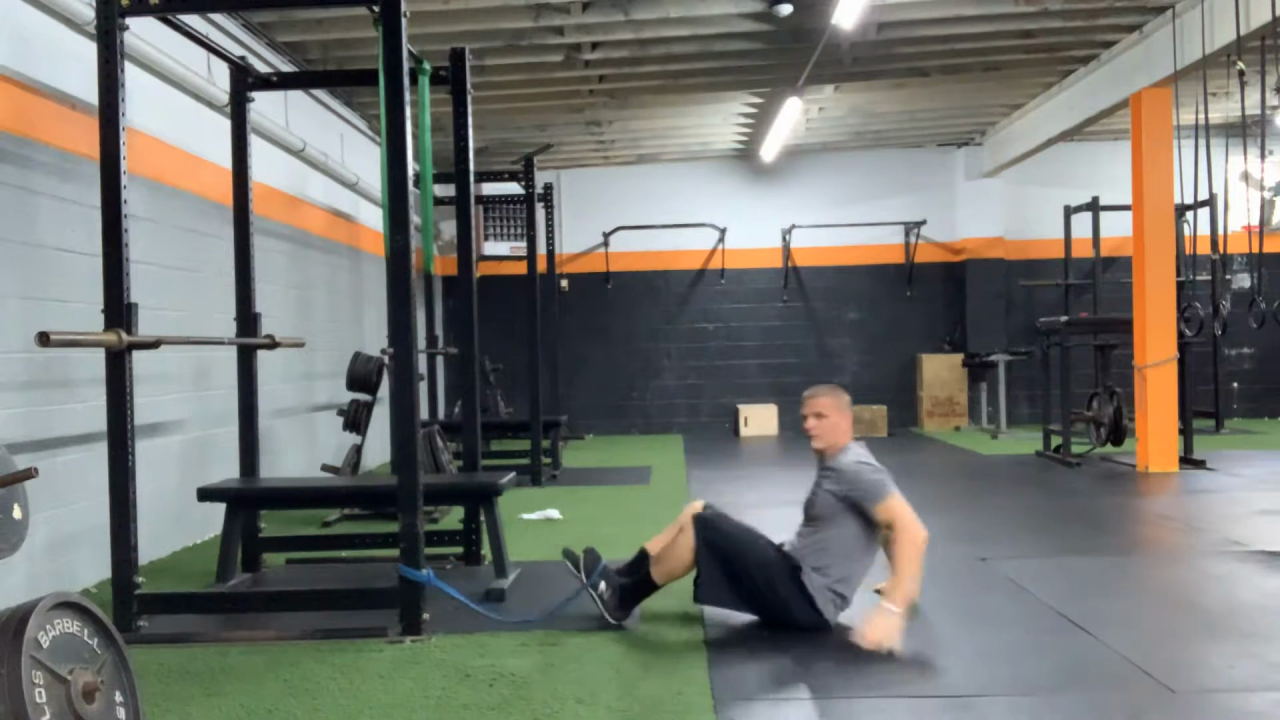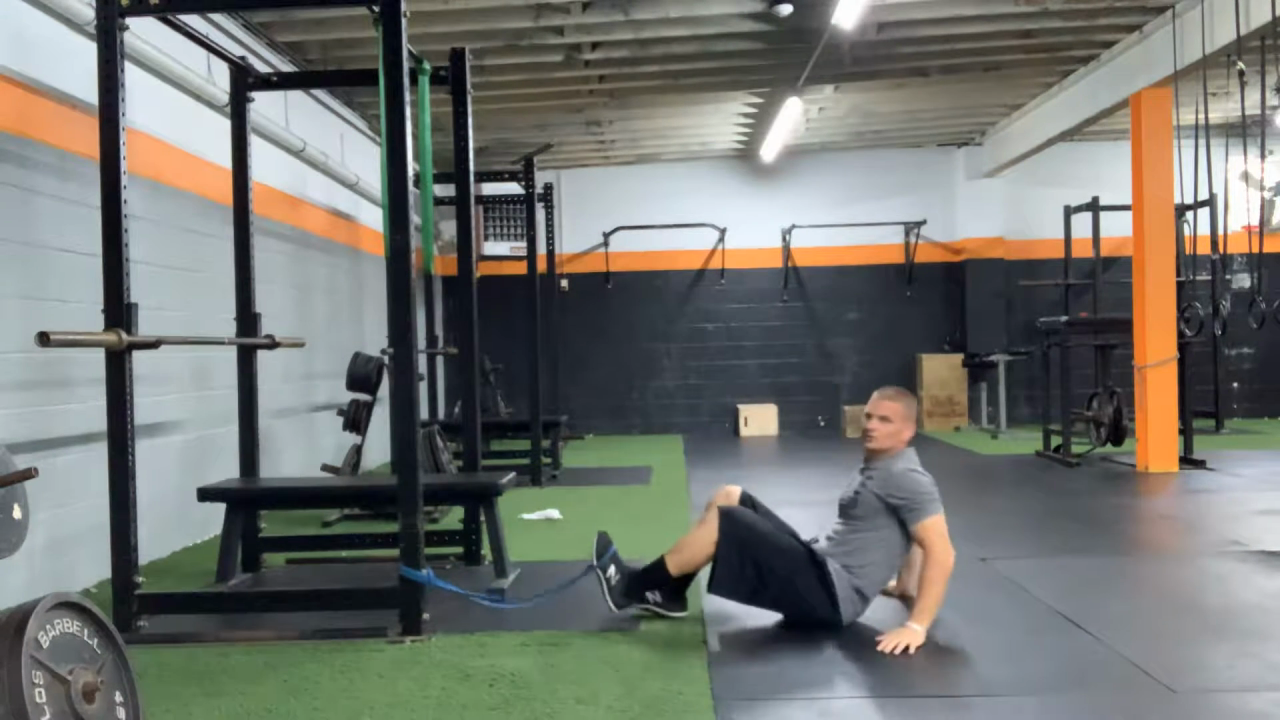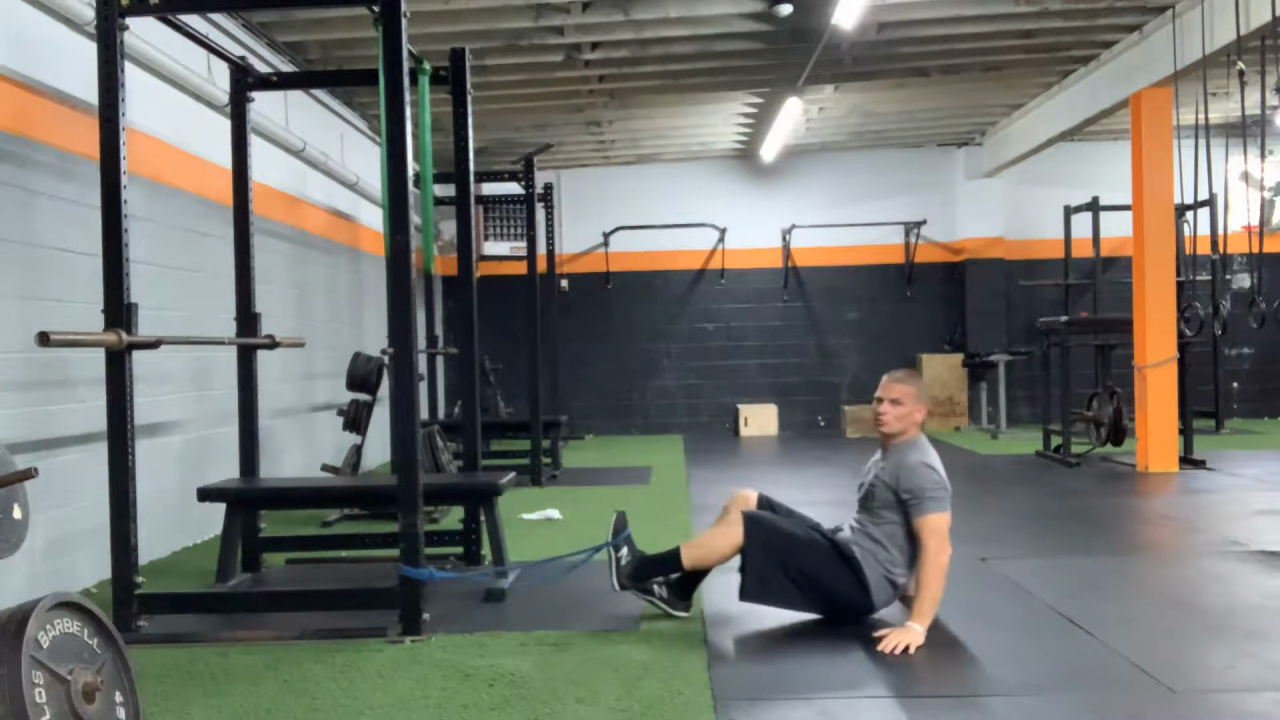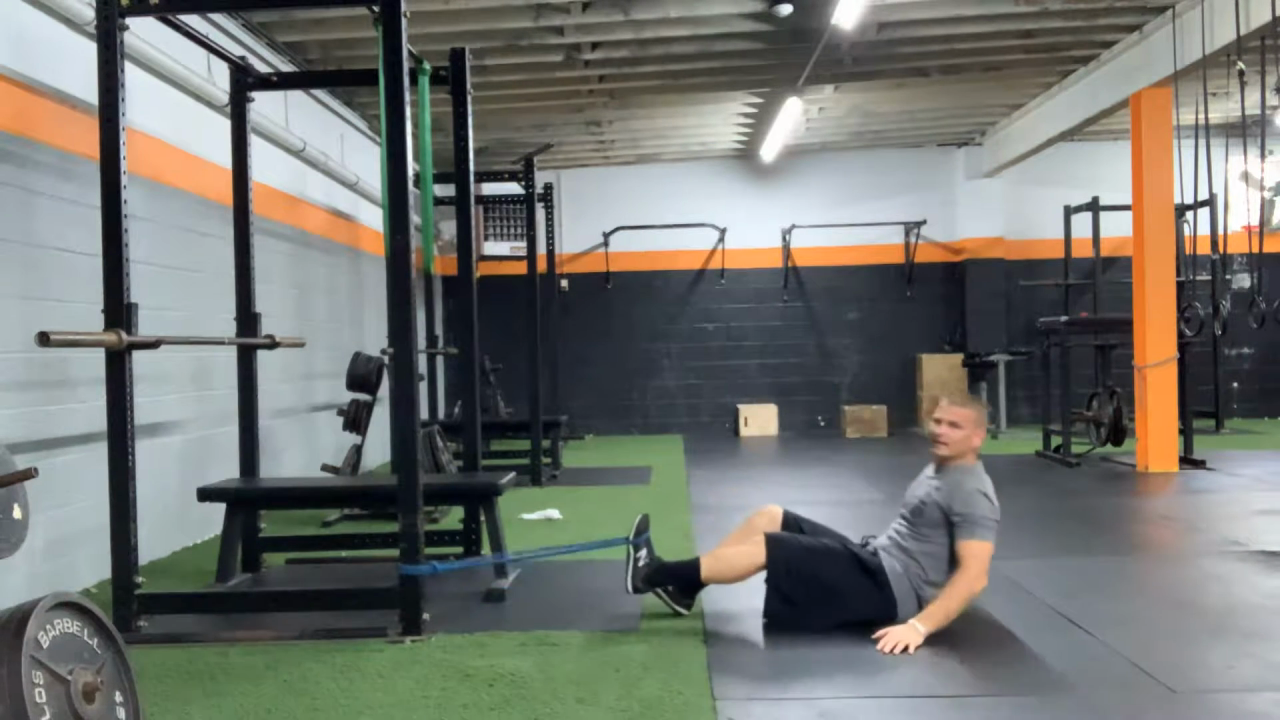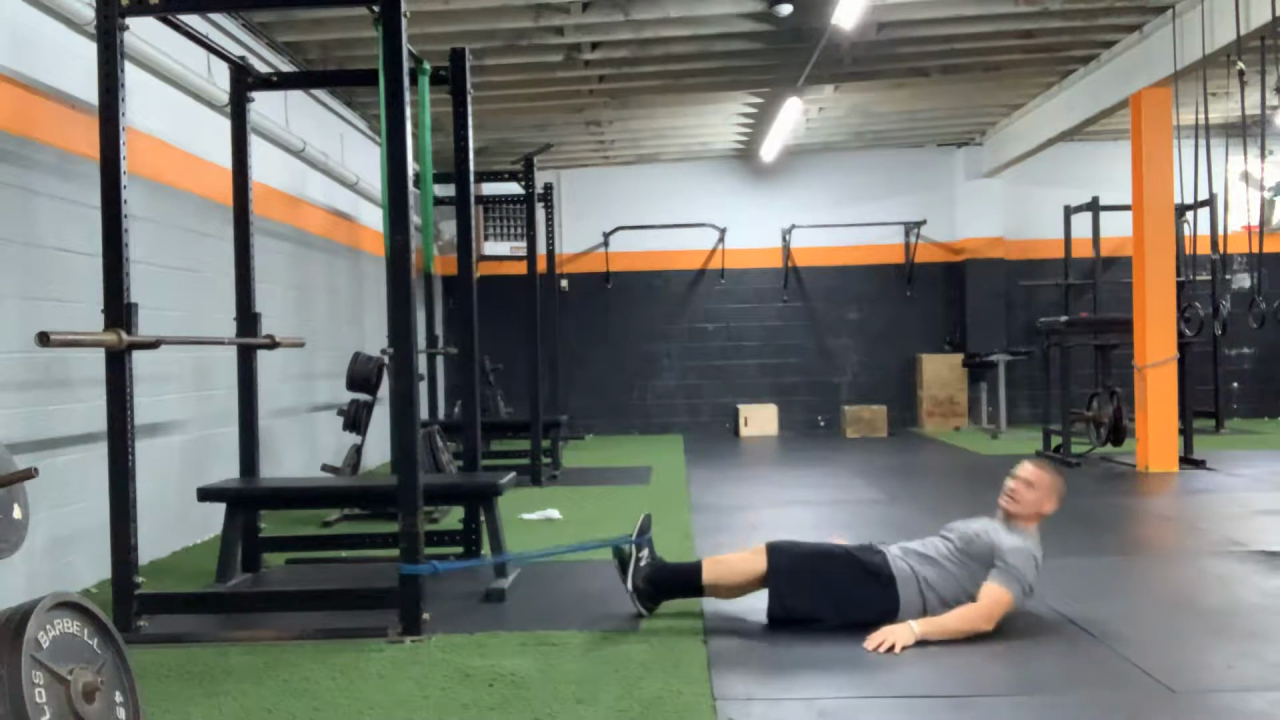
dt=0.4s
person 1, frame 1
left shoulder: (854, 469)
right shoulder: (838, 465)
left elbow: (911, 529)
right elbow: (886, 528)
left wrist: (892, 608)
right wrist: (899, 586)
left hip: (807, 602)
right hip: (791, 571)
left knee: (700, 525)
right knee: (699, 513)
left ankle: (622, 599)
right ankle: (622, 578)
person 1, frame 2
left shoulder: (906, 477)
right shoulder: (877, 466)
left elbow: (941, 552)
right elbow: (904, 538)
left wrist: (916, 625)
right wrist: (904, 584)
left hip: (829, 596)
right hip: (818, 565)
left knee: (724, 520)
right knee: (728, 497)
left ankle: (632, 587)
right ankle: (670, 594)
person 1, frame 3
left shoulder: (917, 467)
right shoulder: (890, 452)
left elbow: (937, 550)
left wrist: (916, 625)
right wrist: (900, 579)
left hip: (861, 582)
right hip: (846, 553)
left knee: (743, 526)
right knee: (745, 501)
left ankle: (639, 570)
right ankle: (678, 592)
person 1, frame 4
left shoulder: (972, 496)
right shoulder: (939, 471)
left elbow: (973, 576)
left wrist: (917, 626)
left hip: (888, 590)
right hip: (870, 560)
left knee: (762, 548)
right knee: (769, 517)
left ankle: (655, 574)
right ankle: (682, 589)
person 1, frame 5
left shoulder: (1020, 556)
right shoulder: (992, 529)
left elbow: (983, 617)
left wrist: (912, 628)
right wrist: (863, 559)
left hip: (890, 588)
right hip: (882, 565)
left knee: (764, 558)
right knee: (758, 568)
left ankle: (656, 573)
right ankle: (654, 589)
